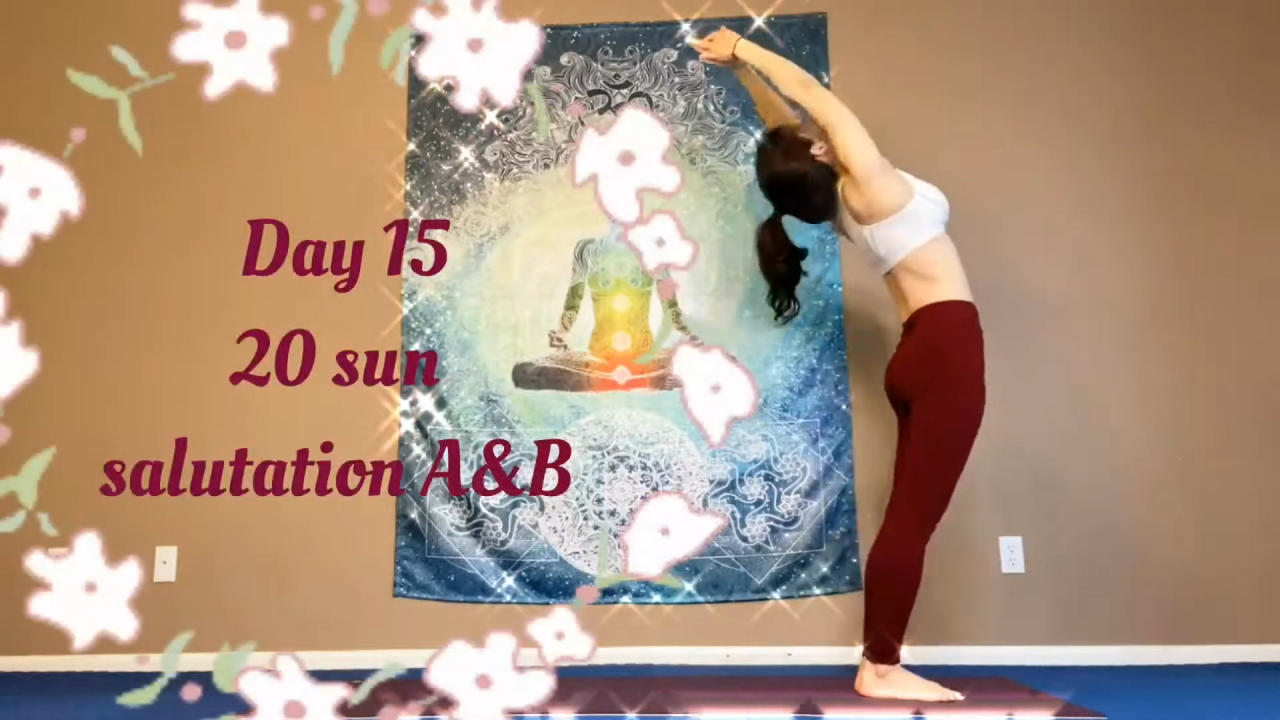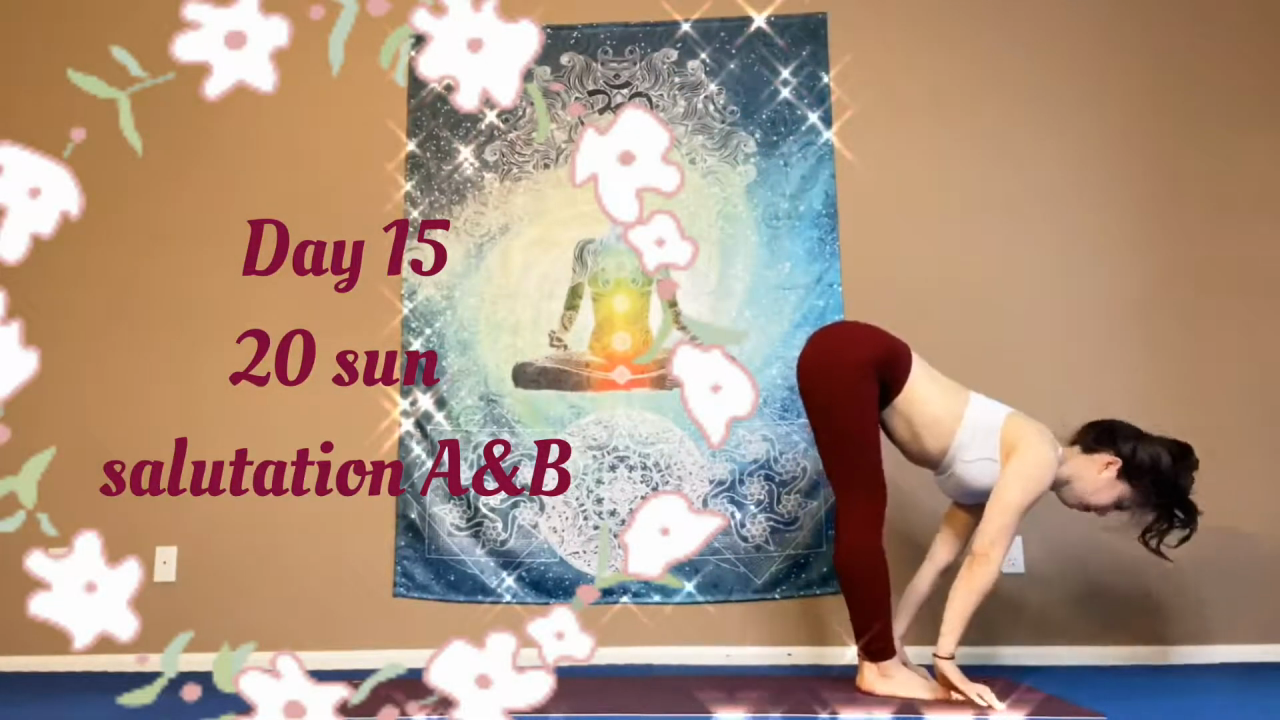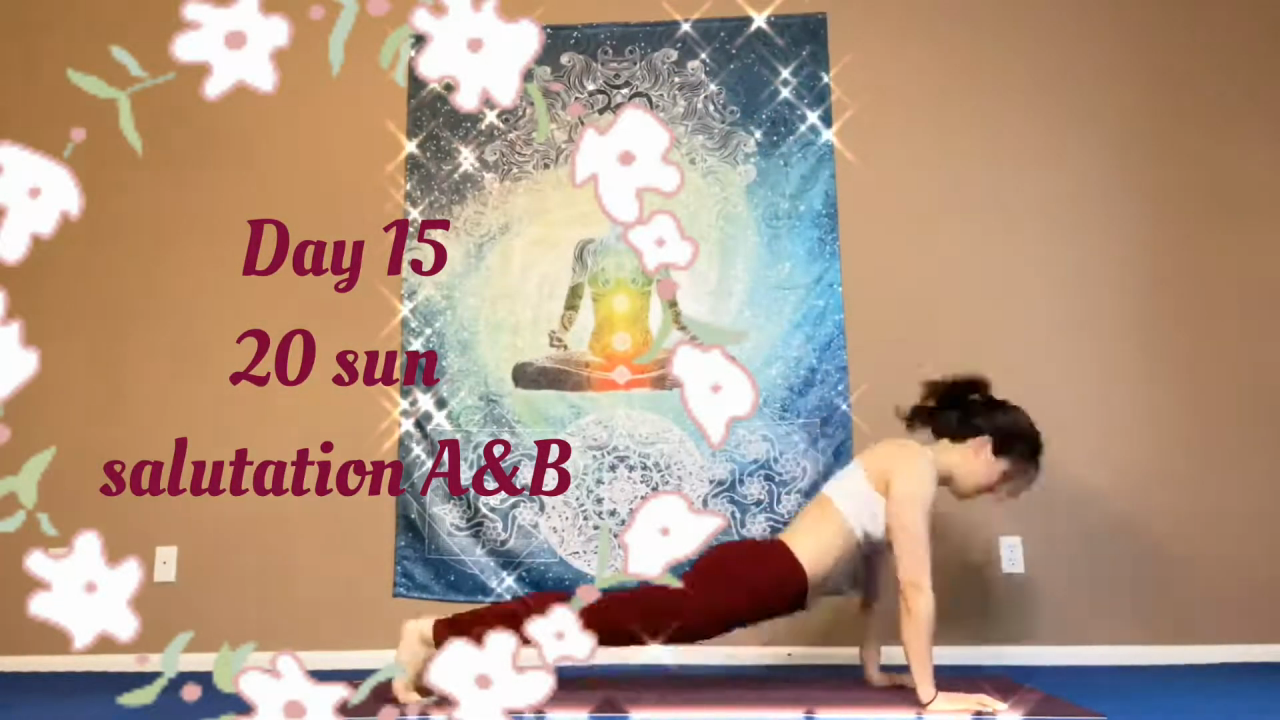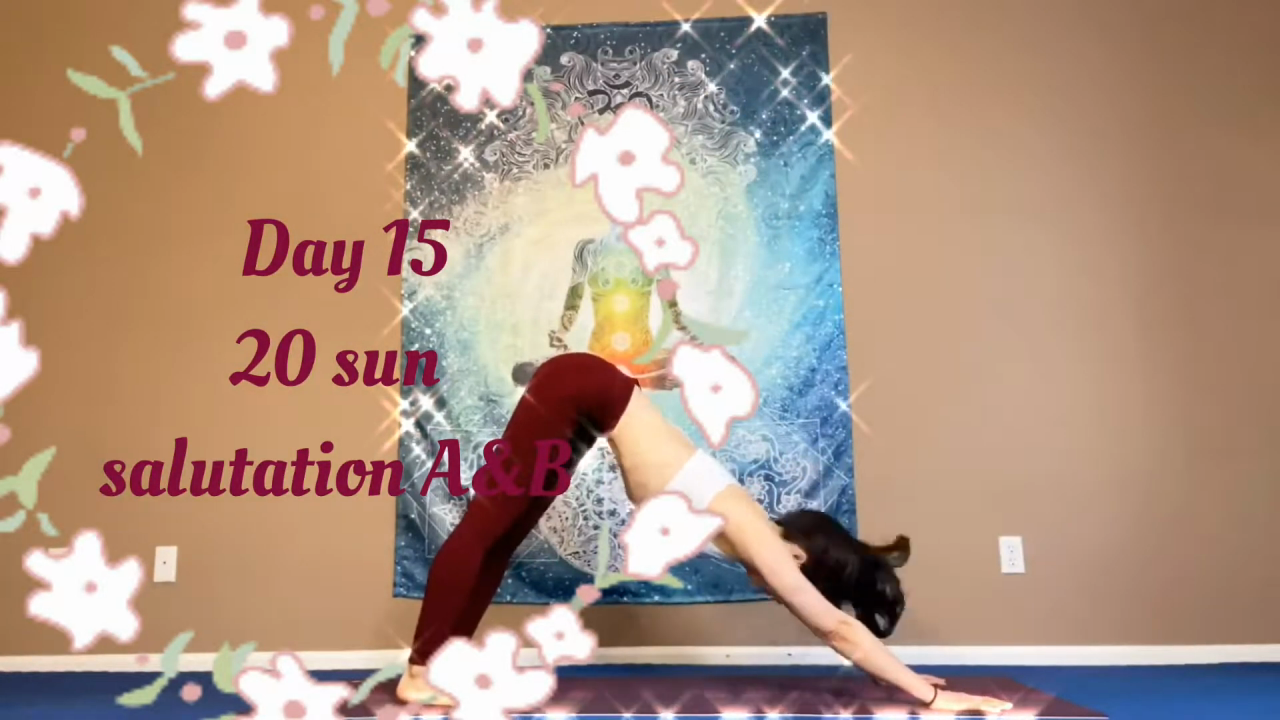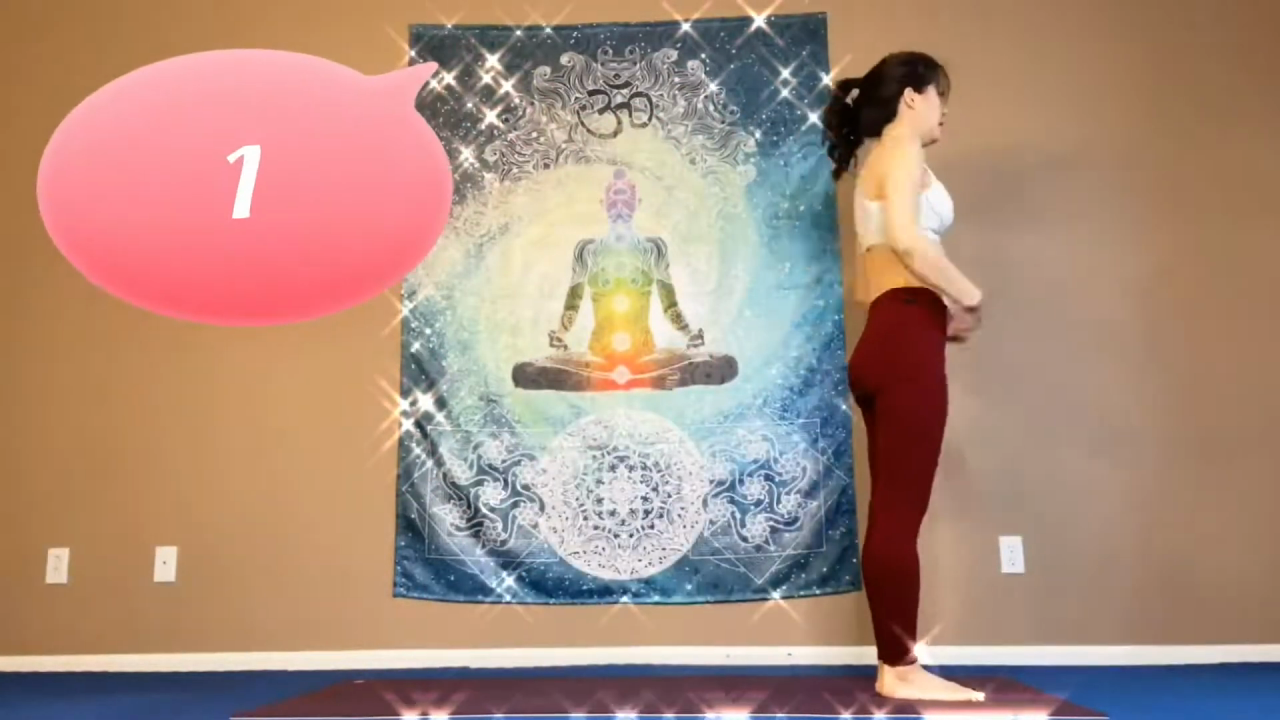
dt=1s
person 1, frame 1
left shoulder: (840, 202)
right shoulder: (866, 184)
left elbow: (785, 126)
right elbow: (812, 96)
left wrist: (738, 61)
right wrist: (742, 51)
left hip: (927, 355)
right hip: (948, 351)
left knee: (908, 517)
right knee: (914, 518)
left ankle: (881, 662)
right ankle: (882, 668)
person 1, frame 2
left shoulder: (1006, 471)
right shoulder: (1038, 459)
left elbow: (943, 553)
right elbow: (984, 557)
left wrist: (893, 637)
right wrist: (945, 660)
left hip: (860, 363)
right hip: (845, 358)
left knee: (862, 517)
right knee: (861, 517)
left ankle: (881, 658)
right ankle: (878, 666)
person 1, frame 3
left shoulder: (899, 459)
right shoulder: (915, 469)
right elbow: (917, 590)
left wrist: (874, 660)
left hip: (760, 574)
left knee: (611, 619)
right knee: (604, 621)
right ankle: (436, 635)
person 1, frame 4
left shoulder: (756, 531)
right shoulder: (752, 535)
left elbow: (835, 627)
right elbow: (838, 628)
left hip: (588, 399)
right hip: (576, 391)
left knee: (505, 530)
right knee: (488, 525)
right ankle: (420, 669)
person 1, frame 5
left shoulder: (877, 165)
right shoulder: (902, 151)
right elbow: (907, 239)
left wrist: (948, 301)
right wrist: (966, 294)
left hip: (886, 343)
right hip: (905, 339)
left knee: (893, 516)
right knee: (899, 517)
left ankle: (898, 665)
right ankle: (899, 670)
person 2, frame 1
right shoulder: (588, 250)
left elbow: (670, 303)
right elbow: (572, 304)
left wrist: (687, 337)
right wrist: (559, 337)
left hip: (645, 358)
right hip: (599, 357)
right knee: (523, 372)
person 2, frame 2
right shoulder: (588, 250)
left elbow: (670, 303)
right elbow: (572, 304)
right wrist: (560, 336)
left hip: (645, 358)
right hip: (598, 359)
right knee: (524, 372)
person 2, frame 3
right shoulder: (588, 250)
left elbow: (669, 302)
right elbow: (572, 303)
right wrist: (560, 337)
left hip: (645, 357)
right hip: (598, 357)
right knee: (524, 372)
person 2, frame 4
right shoulder: (588, 250)
left elbow: (669, 300)
right elbow: (572, 303)
left wrist: (686, 335)
right wrist: (560, 337)
left hip: (645, 357)
right hip: (599, 354)
person 2, frame 5
left shoulder: (654, 248)
right shoulder: (587, 250)
left elbow: (670, 305)
right elbow: (572, 304)
left wrist: (691, 335)
right wrist: (559, 338)
left hip: (646, 355)
right hip: (598, 355)
left knee: (725, 366)
right knee: (524, 372)
